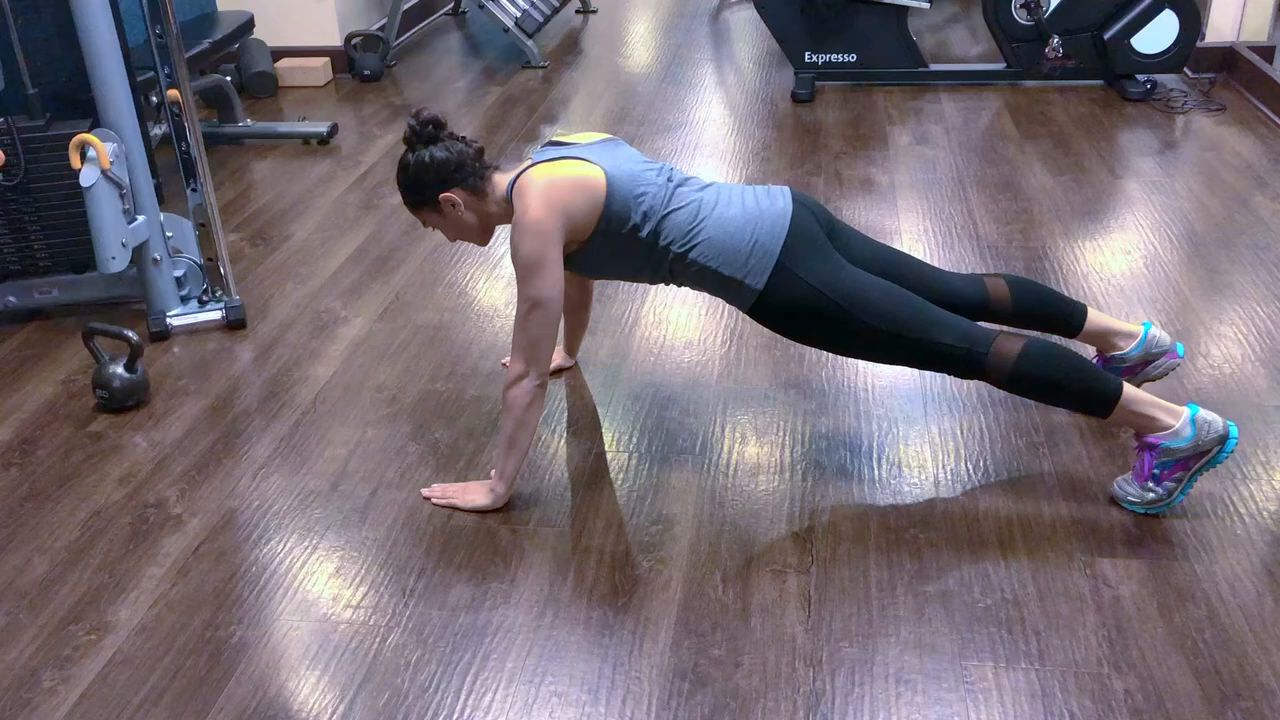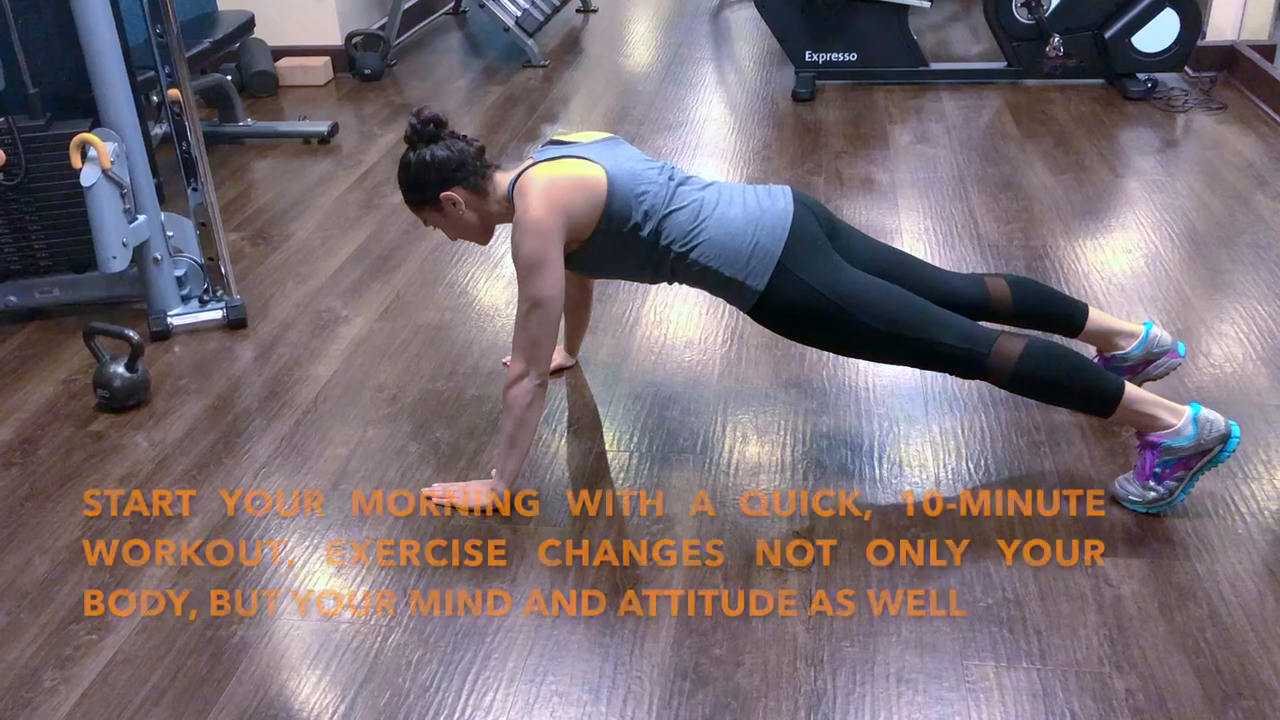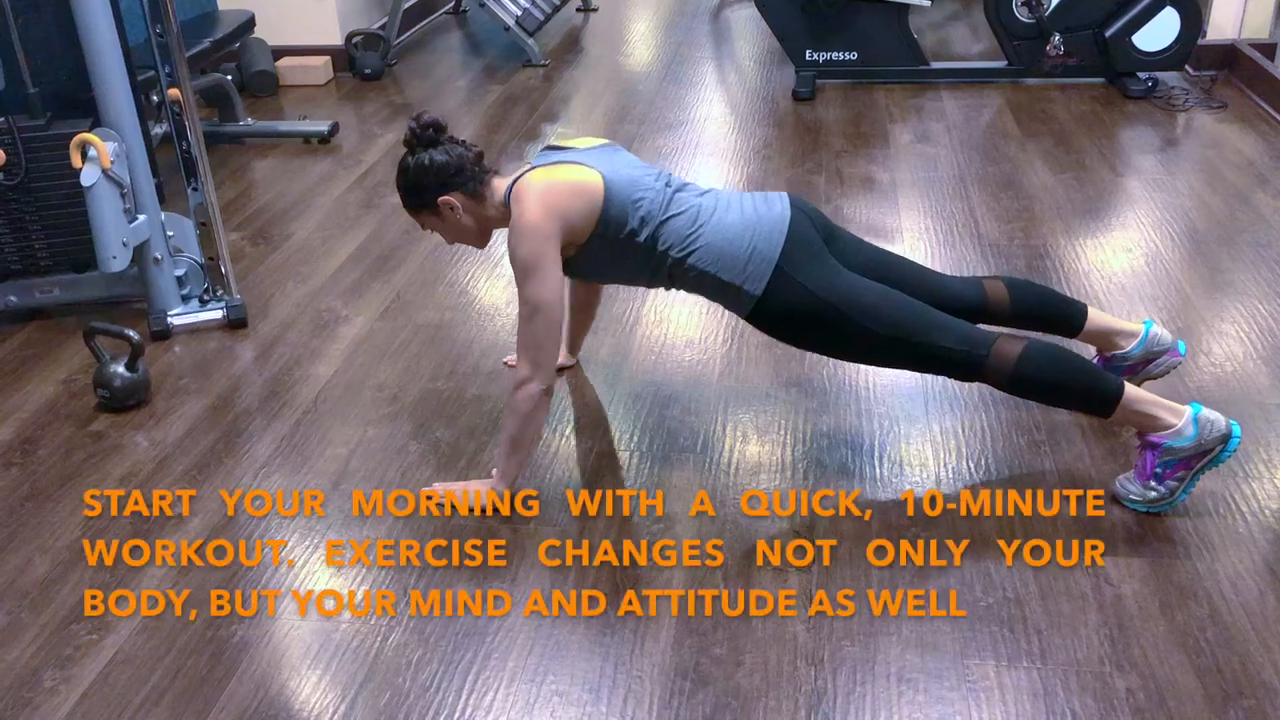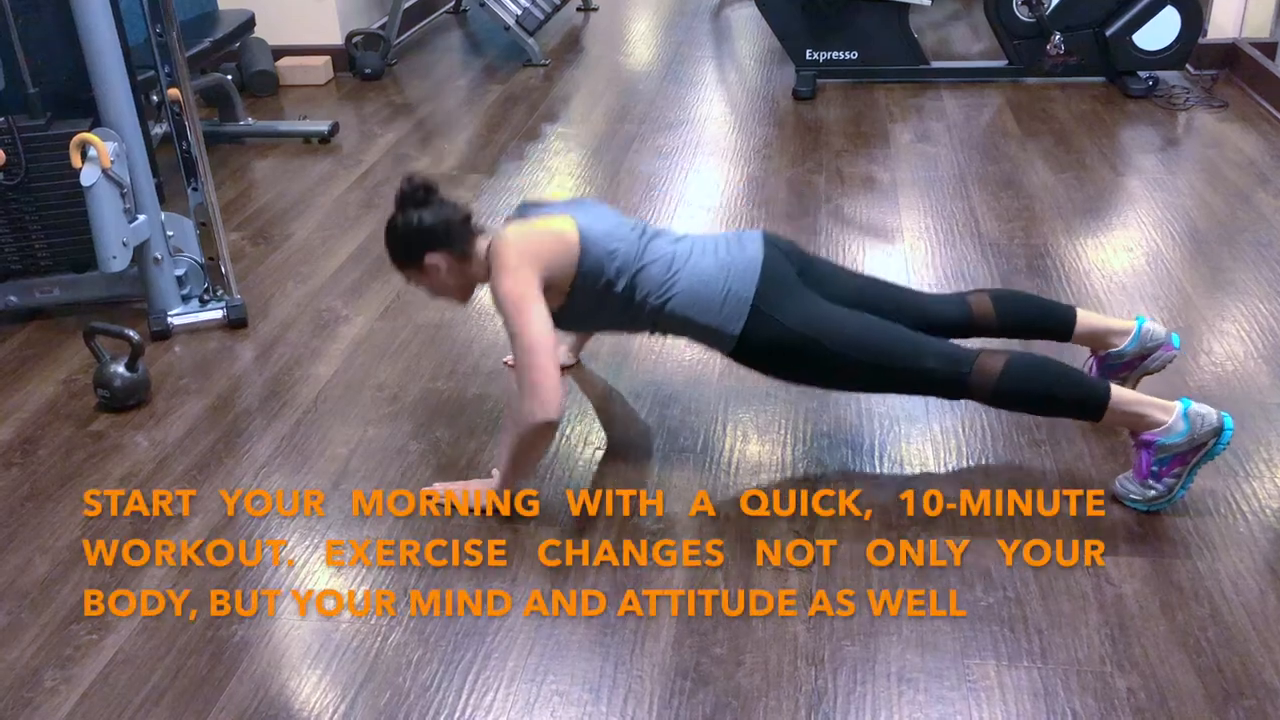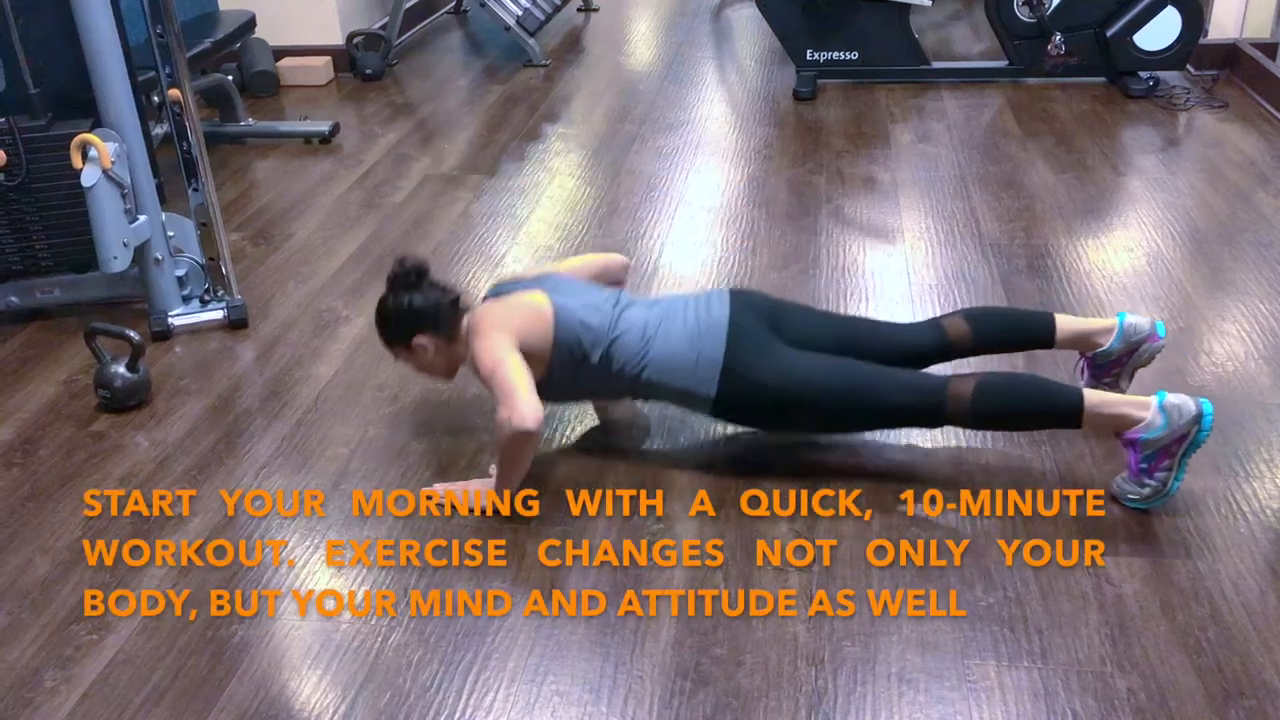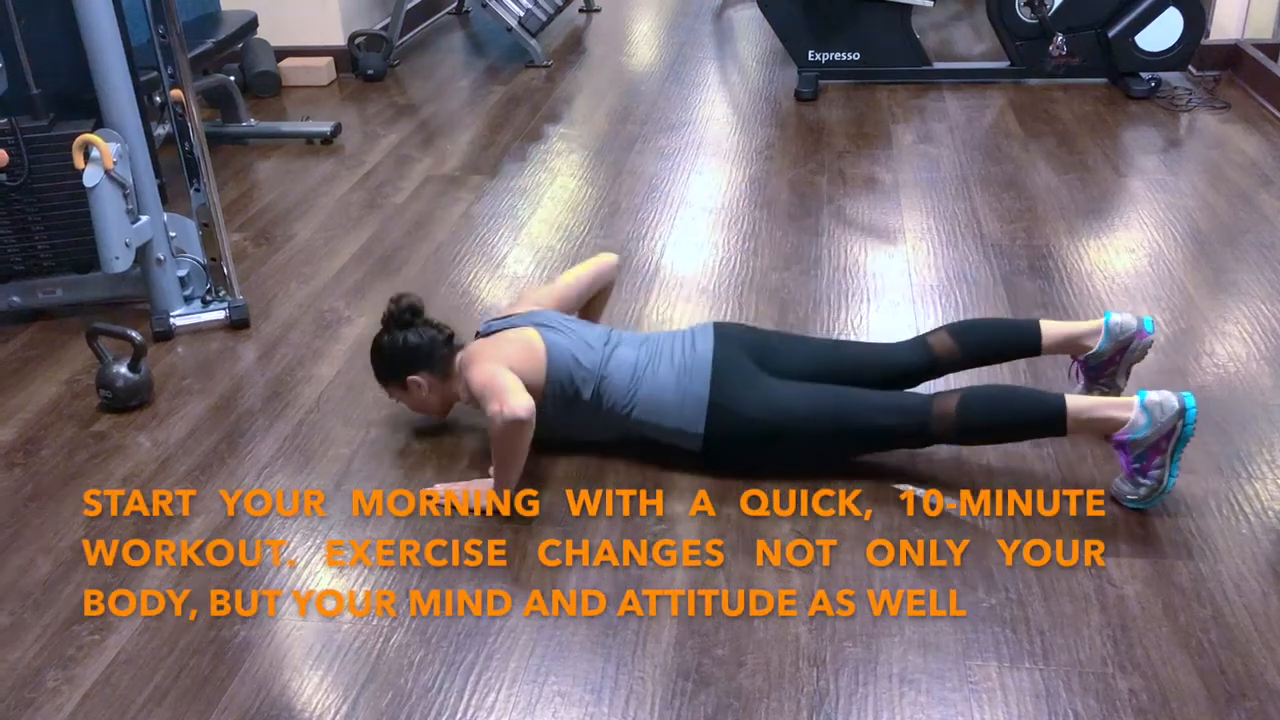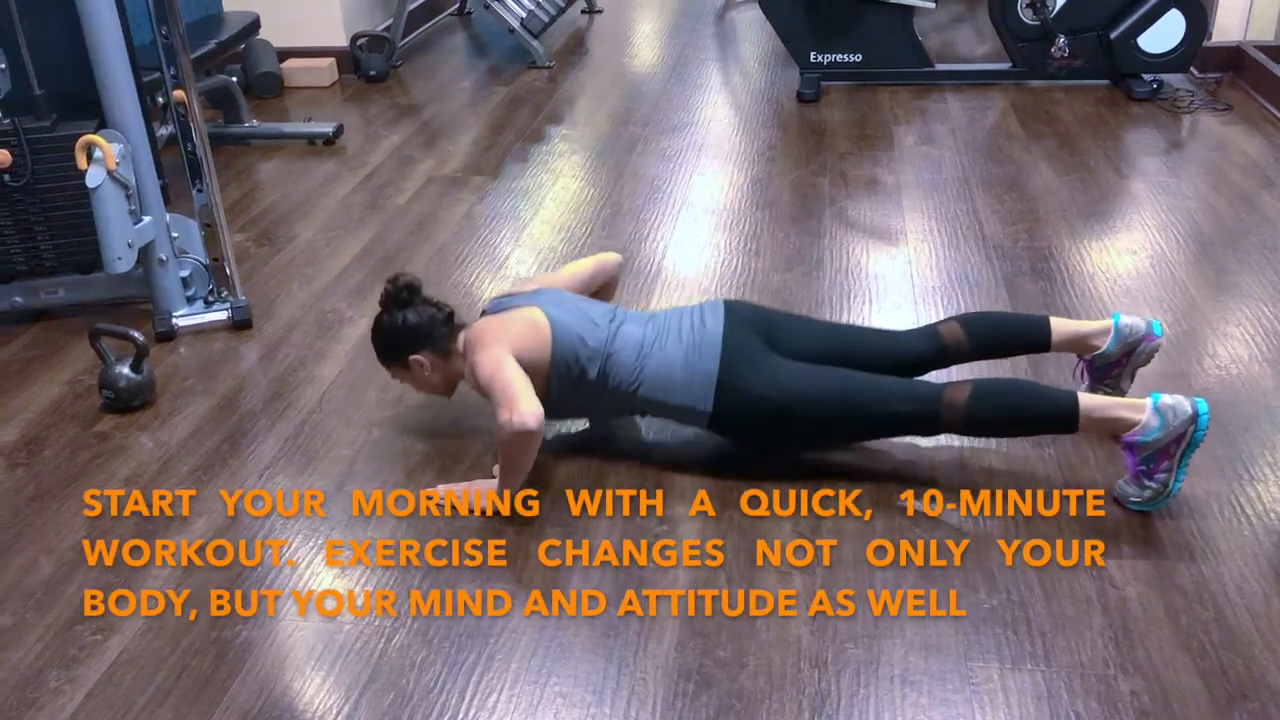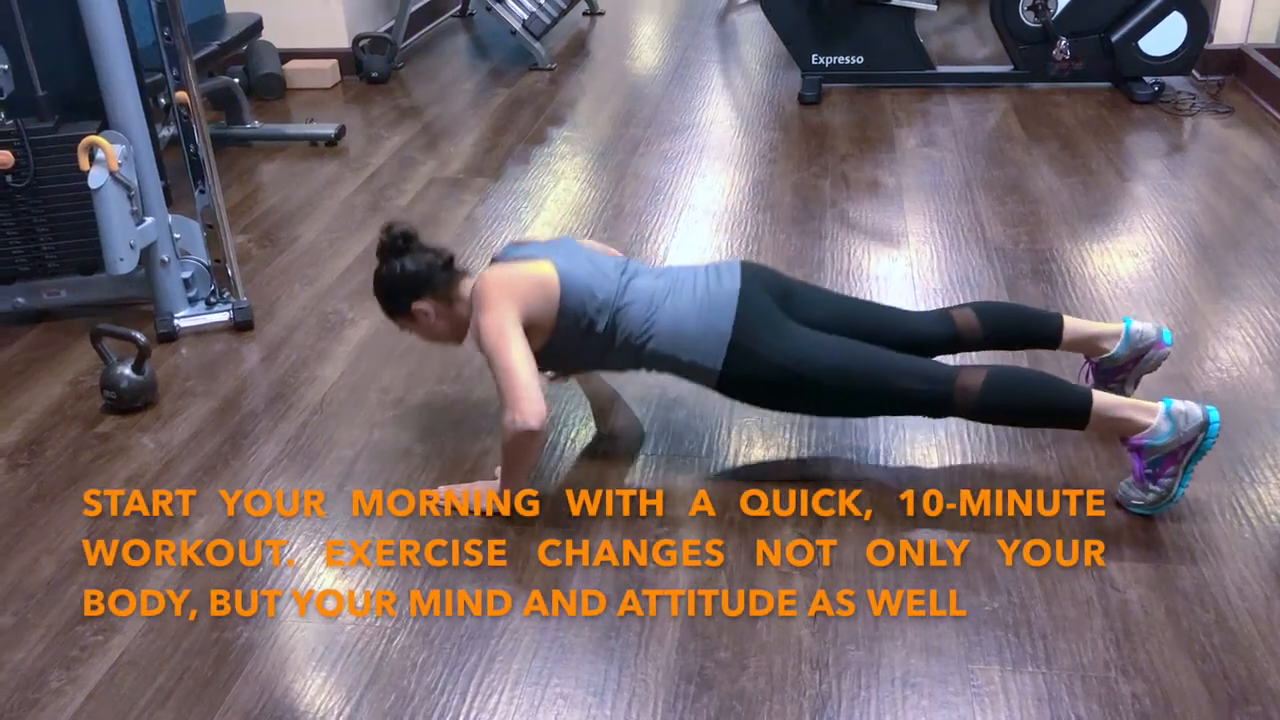
dt=0.2s
person 1, frame 1
left shoulder: (533, 208)
right shoulder: (553, 159)
left elbow: (526, 369)
left wrist: (497, 486)
right wrist: (570, 350)
left hip: (771, 268)
right hip: (779, 217)
left knee: (958, 344)
right knee: (955, 295)
left ankle: (1179, 428)
right ankle: (1130, 338)
person 1, frame 2
left shoulder: (533, 207)
right shoulder: (556, 156)
left elbow: (525, 370)
left wrist: (496, 487)
right wrist: (569, 350)
left hip: (771, 268)
right hip: (780, 217)
left knee: (959, 346)
right knee: (956, 295)
left ankle: (1179, 428)
right ankle: (1130, 340)
person 1, frame 3
left shoulder: (528, 213)
right shoulder: (553, 160)
left elbow: (533, 377)
left wrist: (501, 485)
right wrist: (569, 344)
left hip: (766, 275)
right hip: (775, 222)
left knee: (960, 348)
right knee: (956, 299)
left ankle: (1180, 426)
right ankle: (1131, 338)
person 1, frame 4
left shoulder: (510, 267)
right shoulder: (533, 221)
left elbow: (543, 408)
left wrist: (504, 487)
right wrist: (575, 341)
left hip: (753, 316)
right hip: (752, 261)
left knee: (944, 367)
right knee: (939, 313)
left ankle: (1172, 421)
right ankle: (1124, 335)
person 1, frame 5
left shoulder: (487, 340)
right shoulder: (513, 291)
left elbow: (523, 420)
right elbow: (615, 261)
left wrist: (501, 489)
left hip: (730, 376)
right hip: (725, 317)
left knee: (923, 397)
right knee: (913, 342)
left ankle: (1150, 417)
right ankle: (1110, 332)
person 1, frame 6
left shoulder: (482, 369)
right shoulder: (515, 320)
left elbow: (517, 414)
right elbow: (607, 261)
left wrist: (500, 490)
left hip: (718, 411)
right hip: (715, 347)
left knee: (911, 421)
right knee: (904, 361)
left ankle: (1136, 418)
right ankle: (1100, 333)
person 1, frame 7
left shoulder: (484, 349)
right shoulder: (510, 303)
left elbow: (525, 422)
right elbow: (610, 260)
left wrist: (504, 491)
left hip: (727, 387)
right hip: (724, 325)
left knee: (918, 405)
right knee: (912, 348)
left ankle: (1148, 421)
right ankle: (1108, 335)
person 1, frame 8
left shoulder: (490, 306)
right shoulder: (516, 258)
left elbow: (529, 421)
left wrist: (505, 490)
left hip: (735, 346)
right hip: (736, 289)
left knee: (928, 386)
right knee: (926, 331)
left ankle: (1159, 426)
right ankle: (1117, 338)
